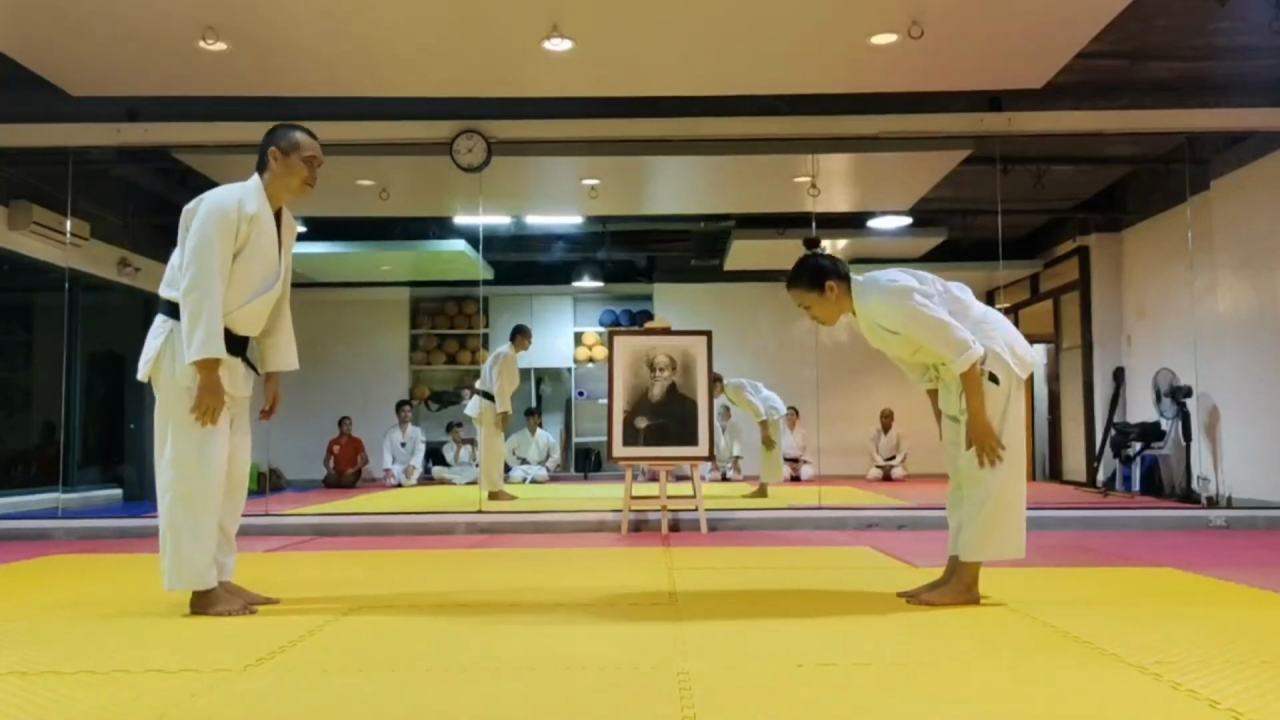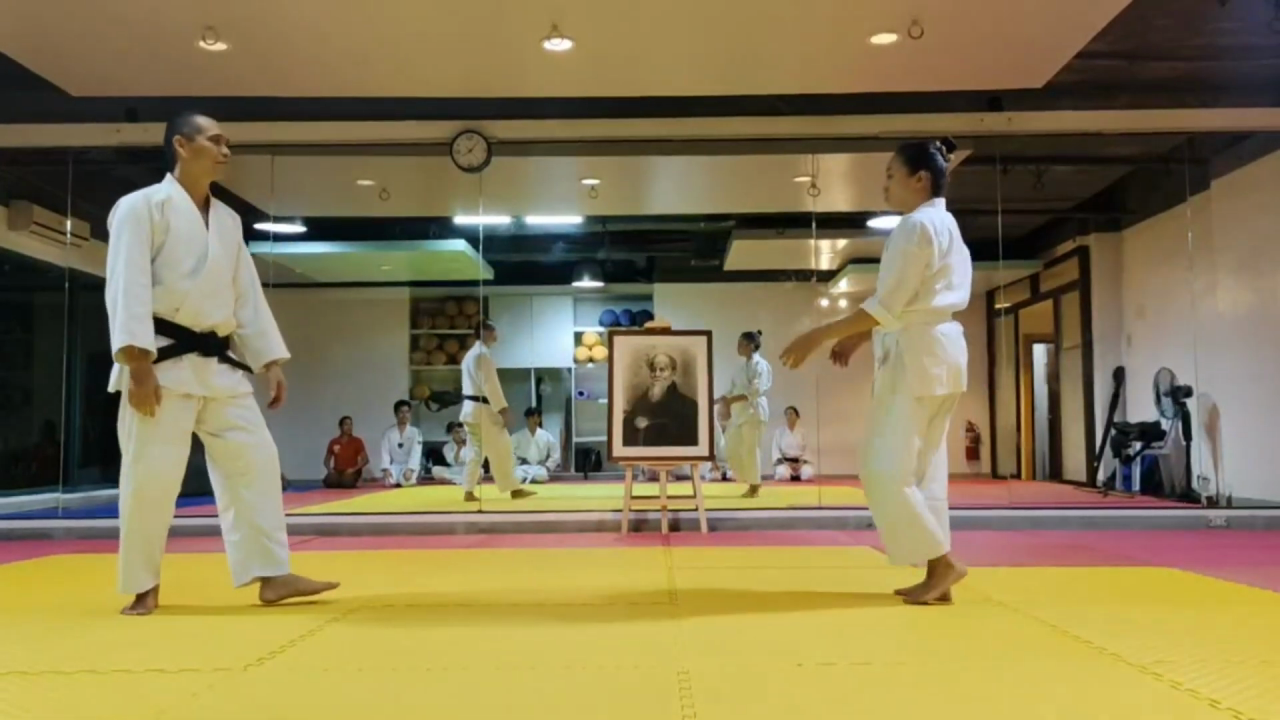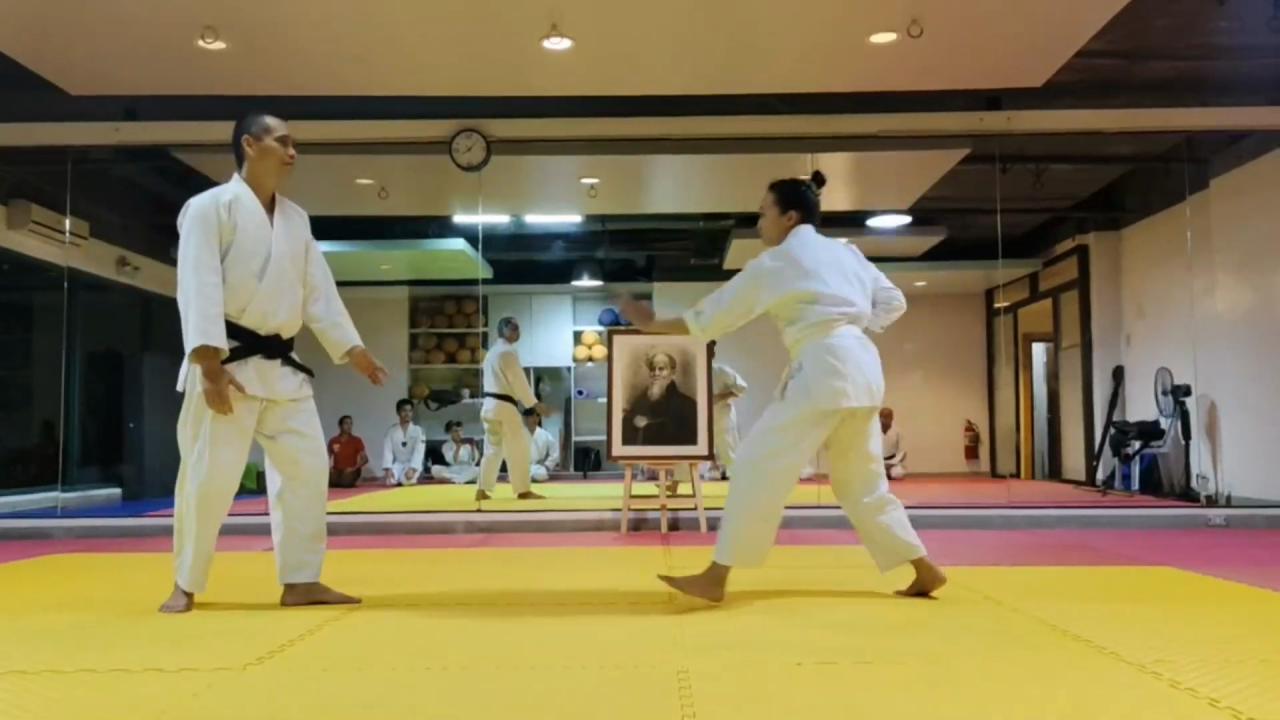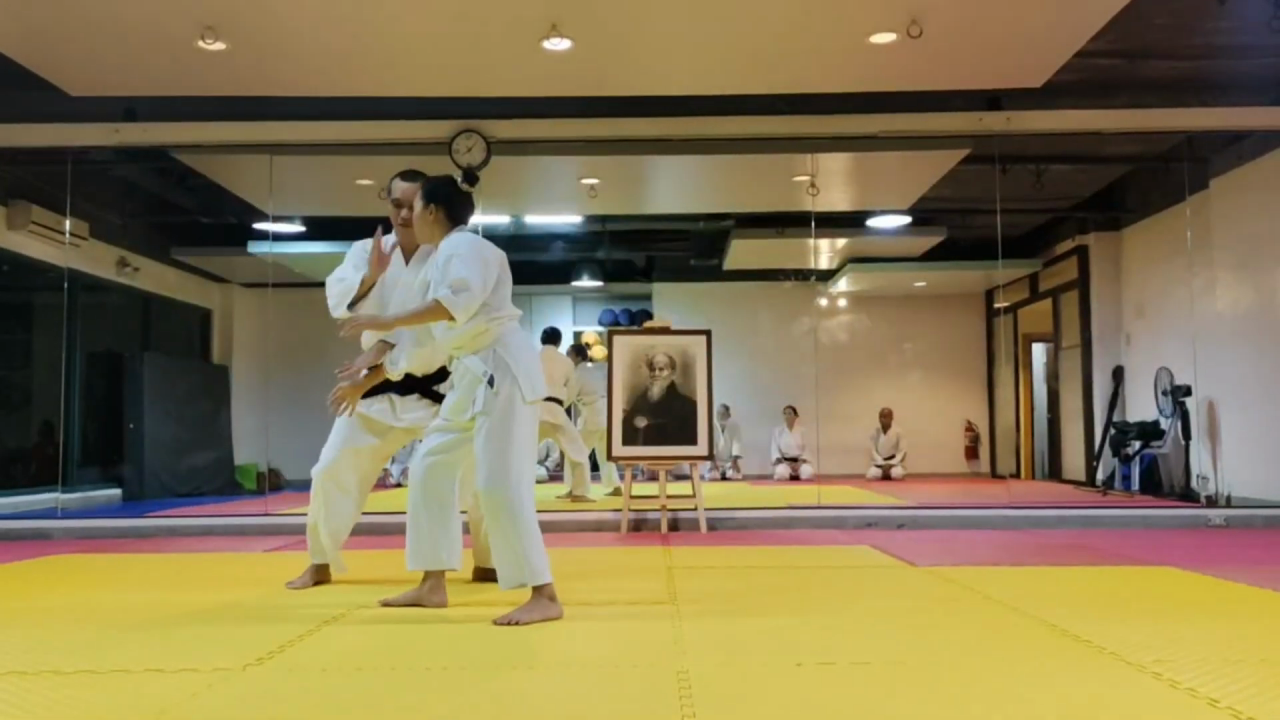
dt=1s
person 1, frame 1
left shoulder: (285, 224)
right shoulder: (223, 206)
left elbow: (276, 303)
right elbow: (200, 292)
left wrist: (273, 372)
right wrist: (208, 372)
left hip: (230, 355)
right hip: (189, 350)
left knee: (231, 469)
right knee: (195, 467)
left ankle: (219, 577)
right ankle: (201, 587)
person 1, frame 2
left shoulder: (227, 219)
right shoulder: (141, 207)
left elbow: (248, 296)
right elbow: (127, 289)
left wrist: (272, 361)
right wrist: (137, 363)
left hip: (219, 363)
right hip: (165, 360)
left knee: (255, 461)
right knee: (151, 475)
left ankle: (272, 575)
right ankle: (143, 587)
person 1, frame 3
left shoulder: (296, 217)
right shoulder: (210, 207)
left elbow: (318, 291)
right elbow: (199, 288)
left wrist: (352, 349)
right wrist: (211, 363)
left hip: (281, 364)
right hip: (228, 361)
left knee: (305, 466)
right knee: (210, 473)
left ankle: (300, 580)
right ankle: (186, 584)
person 1, frame 4
right shoulder: (364, 253)
right elbow: (339, 300)
left wrist: (380, 355)
right wrist: (371, 275)
left hip: (435, 390)
right hip: (378, 390)
right knee: (333, 471)
left ankle: (490, 563)
right ankle: (322, 563)
person 2, frame 1
left shoulder: (887, 297)
right shoulder: (864, 311)
left elbow: (963, 349)
right elbow: (922, 367)
left wrist: (978, 420)
right wrist: (945, 426)
left hip: (990, 357)
right hip: (962, 365)
left knee: (985, 469)
right knee: (963, 471)
left ankle: (965, 582)
right ankle: (955, 574)
person 2, frame 2
left shoulder: (917, 225)
right shoulder: (945, 226)
left elbow: (886, 305)
left wrist: (816, 336)
right wrist: (858, 336)
left hip: (916, 356)
right hip: (937, 352)
left knee: (887, 469)
right knee: (922, 466)
left ankle: (942, 563)
right ankle: (937, 574)
person 2, frame 3
left shoulder: (776, 262)
right shoulder: (844, 252)
left elbow: (714, 315)
right elbow: (892, 305)
left wrist: (653, 325)
left hip: (824, 369)
right hip: (862, 367)
left knee: (759, 467)
right knee: (863, 482)
left ankle: (717, 576)
right ankle: (924, 569)
person 2, frame 4
left shoulder: (464, 247)
right shoulder: (445, 259)
left elbow: (459, 302)
left wrist: (387, 321)
left hip: (503, 369)
right hip: (474, 376)
left knee: (500, 482)
right knee: (431, 467)
left ankle: (544, 596)
right ankle: (432, 584)
